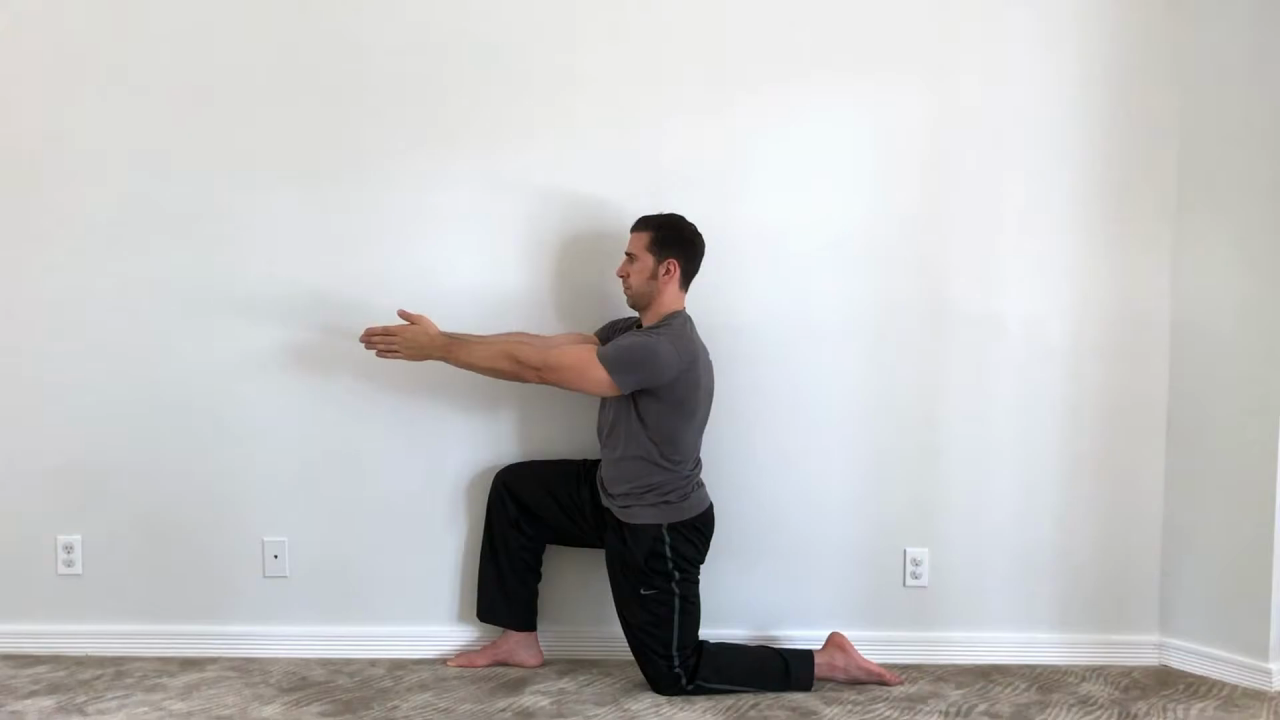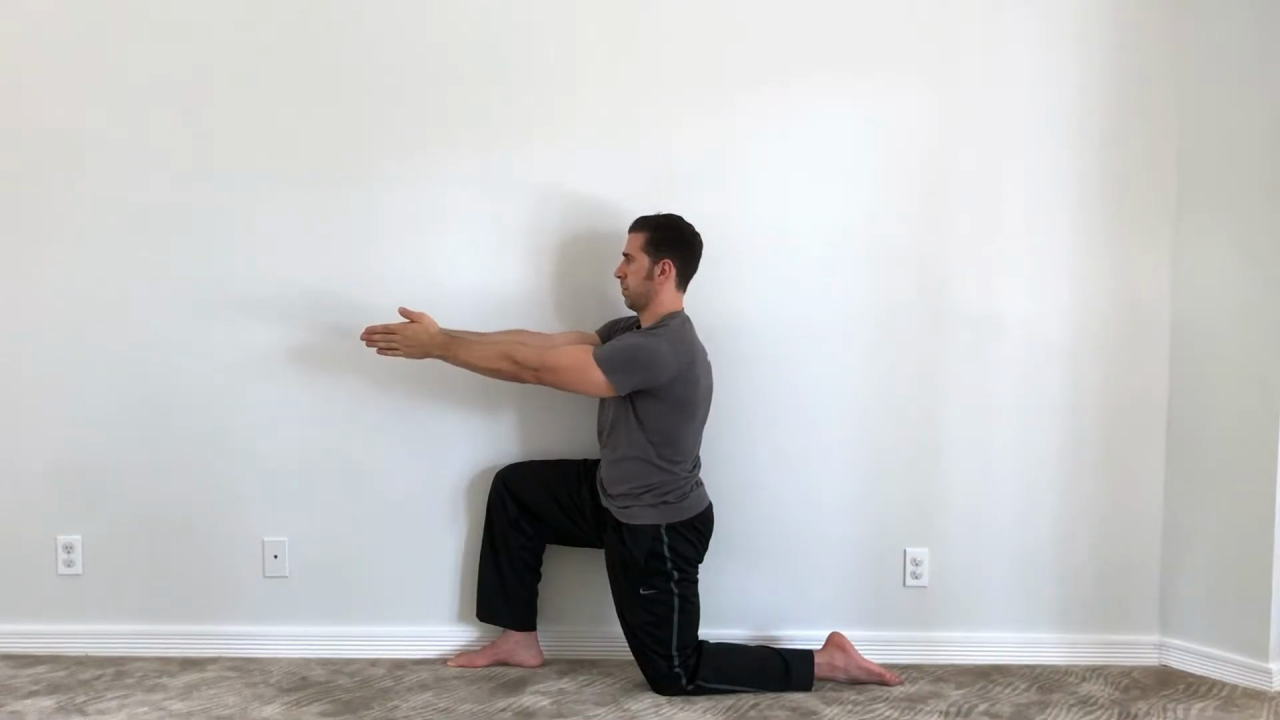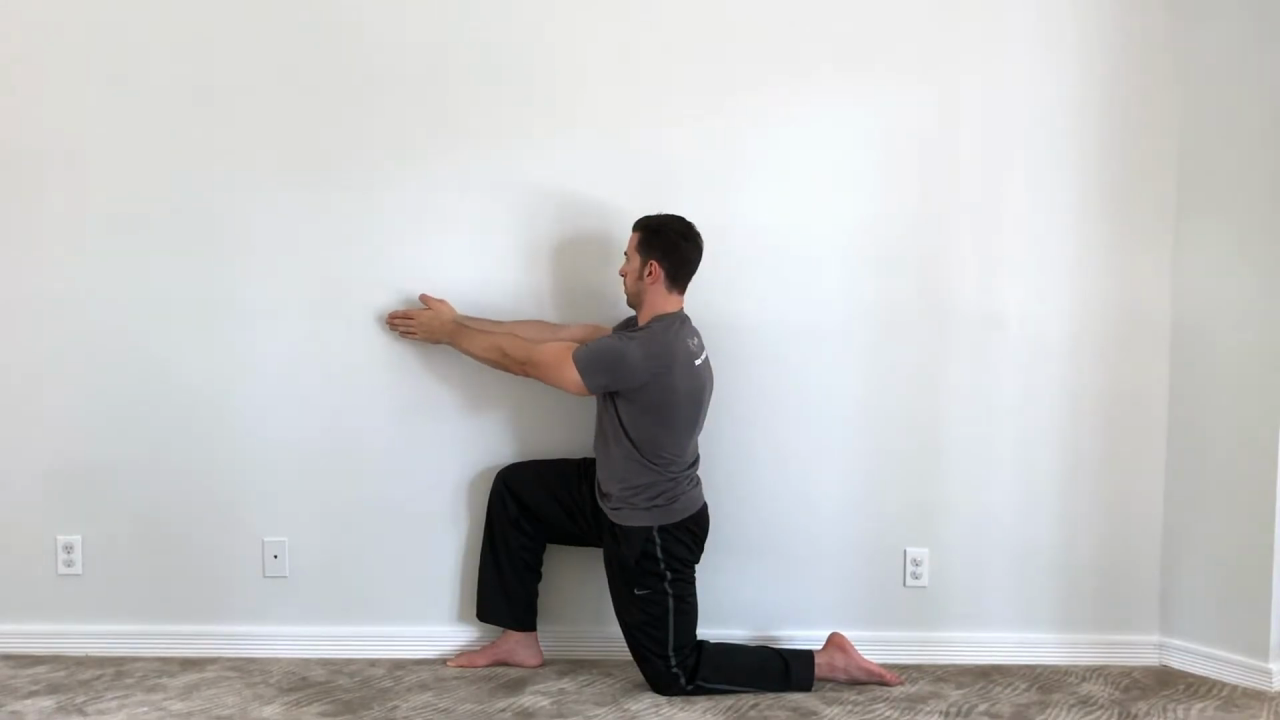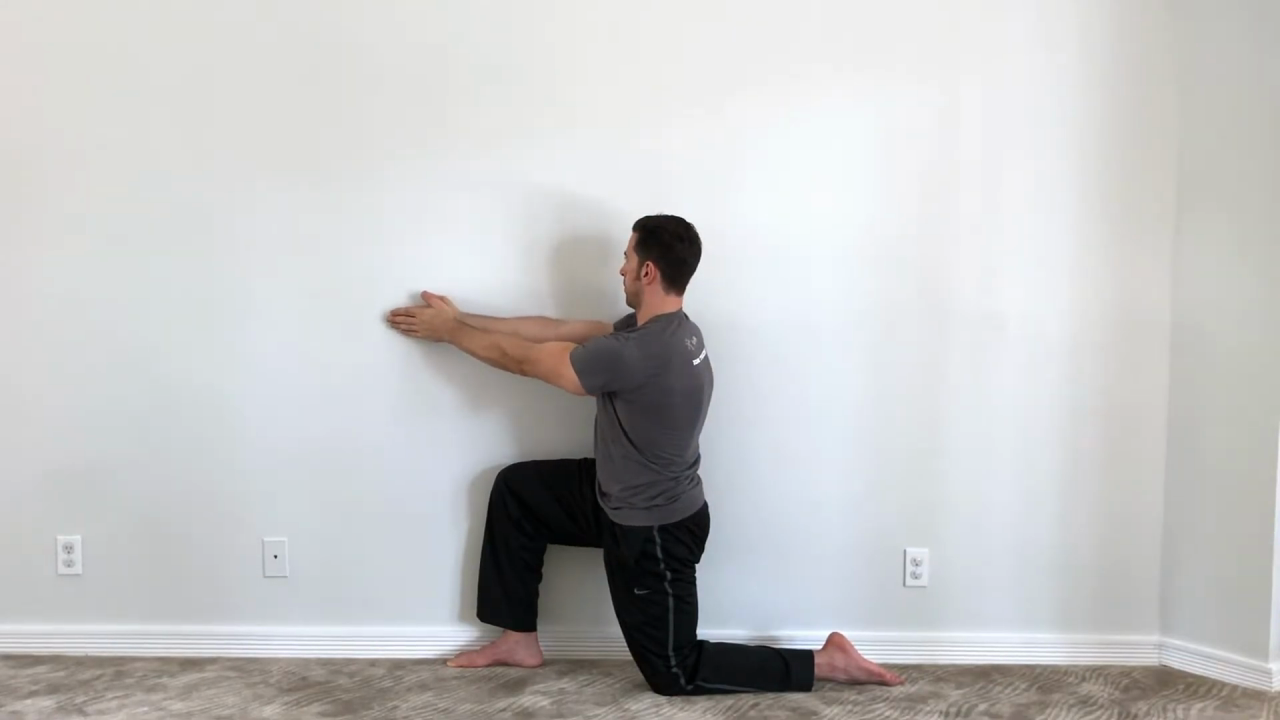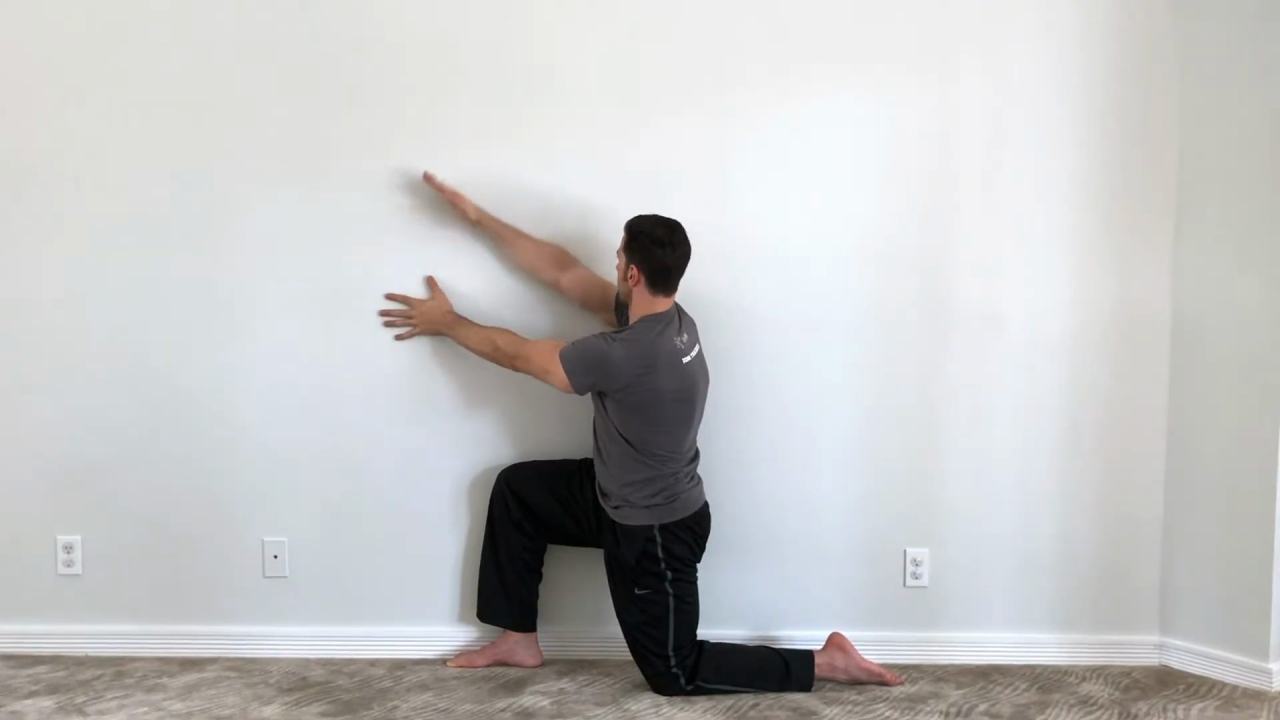
dt=1s
person 1, frame 1
left shoulder: (663, 349)
right shoulder: (633, 332)
left elbow: (536, 366)
right elbow: (540, 344)
left wrist: (438, 348)
right wrist: (441, 337)
left hip: (660, 529)
right hip: (619, 498)
left knee: (673, 673)
right knee: (513, 488)
left ankle: (828, 661)
right ankle: (520, 640)
person 1, frame 2
left shoulder: (660, 350)
right shoulder: (634, 331)
left elbow: (534, 368)
right elbow: (541, 342)
left wrist: (438, 347)
right wrist: (443, 335)
left hip: (659, 529)
right hip: (620, 498)
left knee: (674, 674)
right knee: (514, 489)
left ankle: (828, 661)
right ankle: (519, 640)
person 1, frame 3
left shoulder: (639, 354)
right shoulder: (660, 331)
left elbow: (525, 360)
right elbow: (558, 334)
left wrist: (449, 333)
right wrist: (461, 321)
left hip: (655, 531)
right hip: (625, 498)
left knee: (675, 673)
right knee: (515, 489)
left ankle: (827, 662)
right ankle: (520, 641)
person 1, frame 4
left shoulder: (637, 354)
right shoulder: (663, 328)
left elbow: (526, 359)
right elbow: (559, 331)
left wrist: (450, 332)
right wrist: (461, 318)
left hip: (654, 531)
right hip: (625, 498)
left knee: (674, 673)
right knee: (514, 490)
left ankle: (825, 662)
right ankle: (519, 641)
person 1, frame 5
left shoulder: (625, 355)
right shoulder: (664, 318)
left elbow: (518, 354)
right elbow: (563, 272)
left wrist: (447, 322)
right wrist: (478, 217)
left hip: (656, 531)
right hip: (625, 499)
left knee: (674, 673)
right knee: (517, 488)
left ankle: (824, 662)
right ankle: (520, 640)
